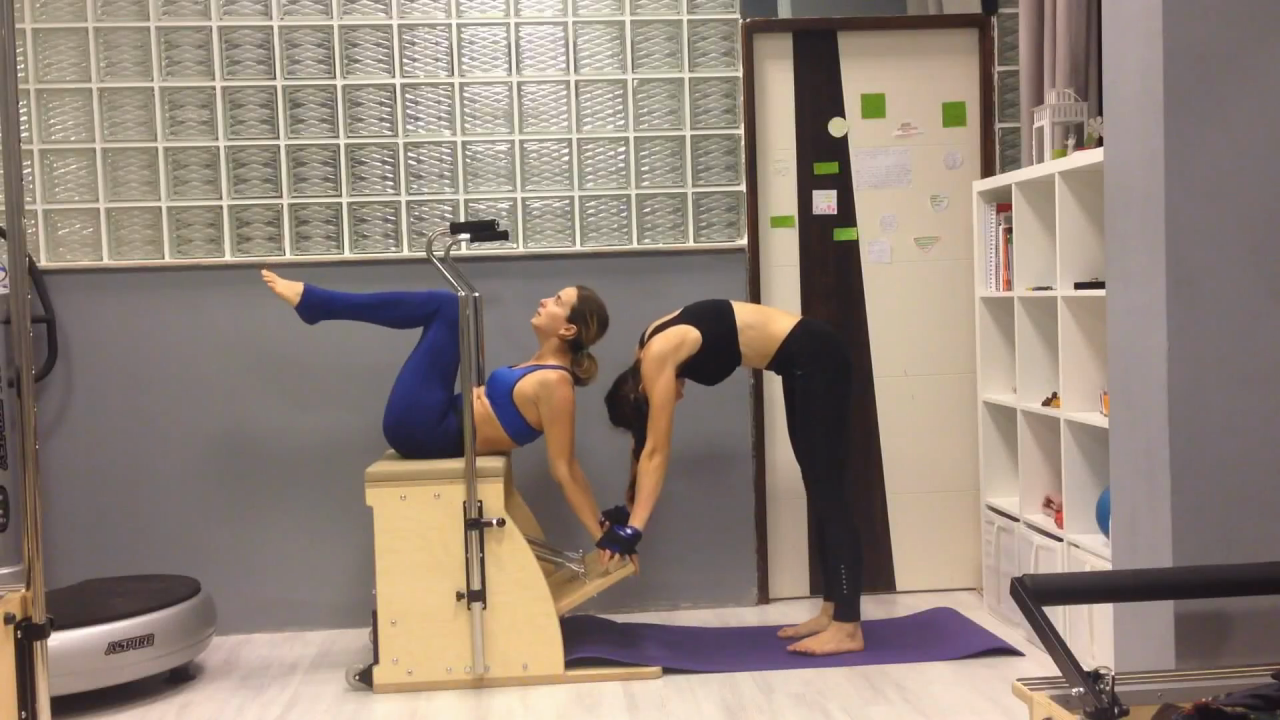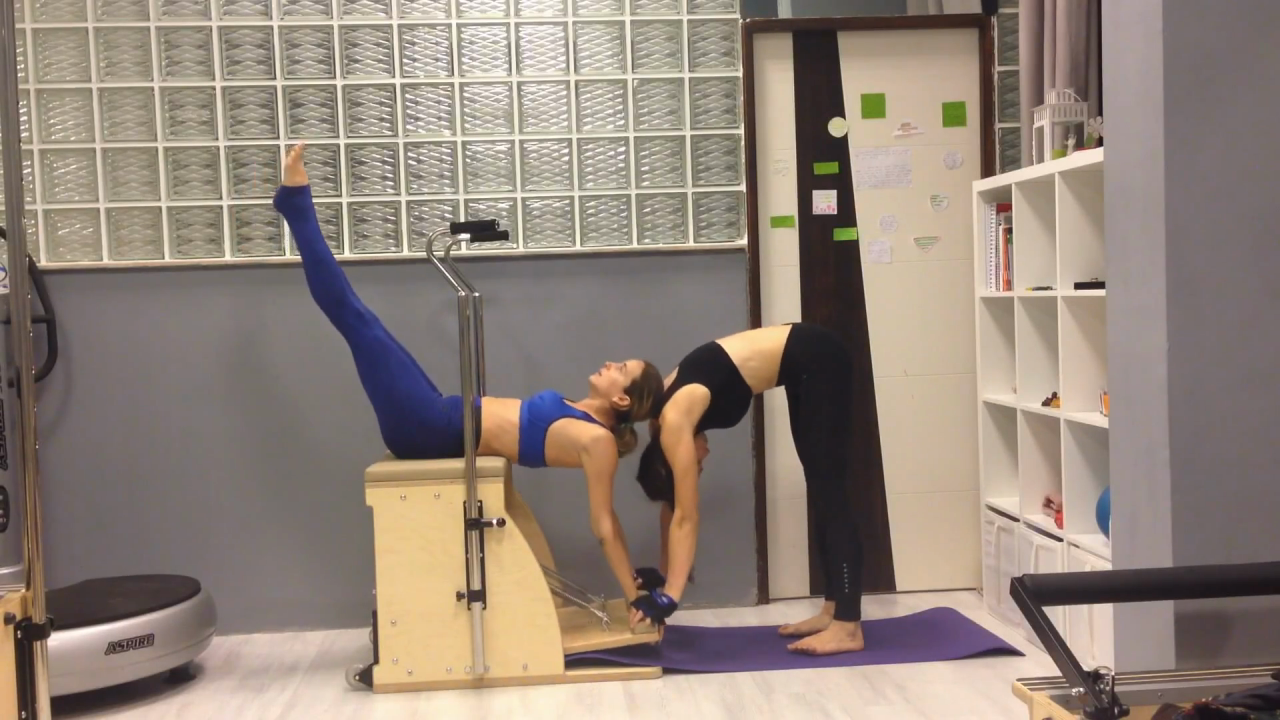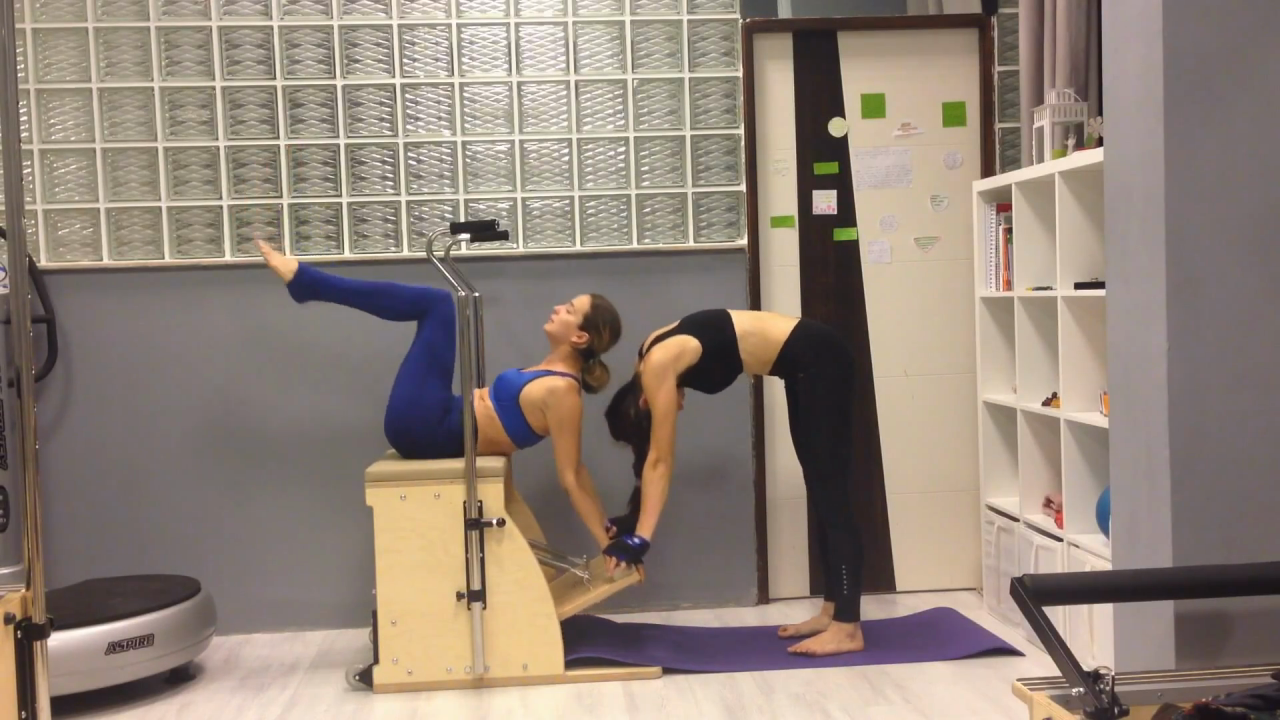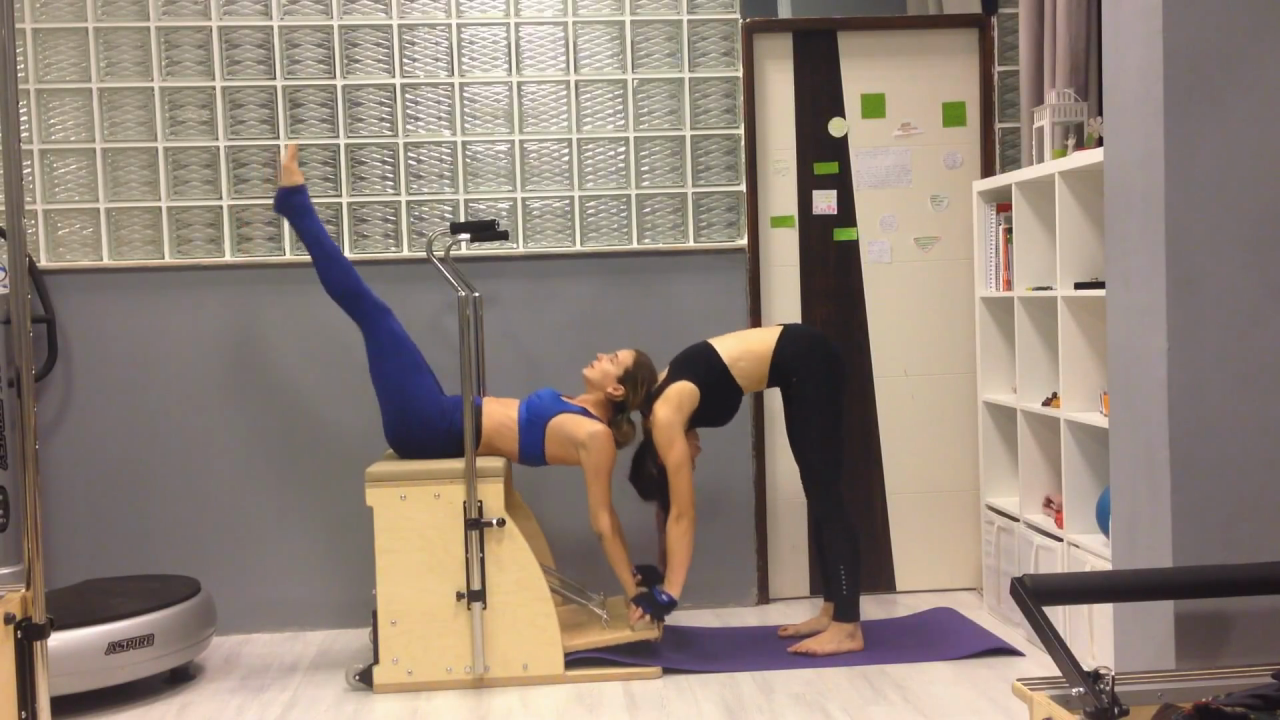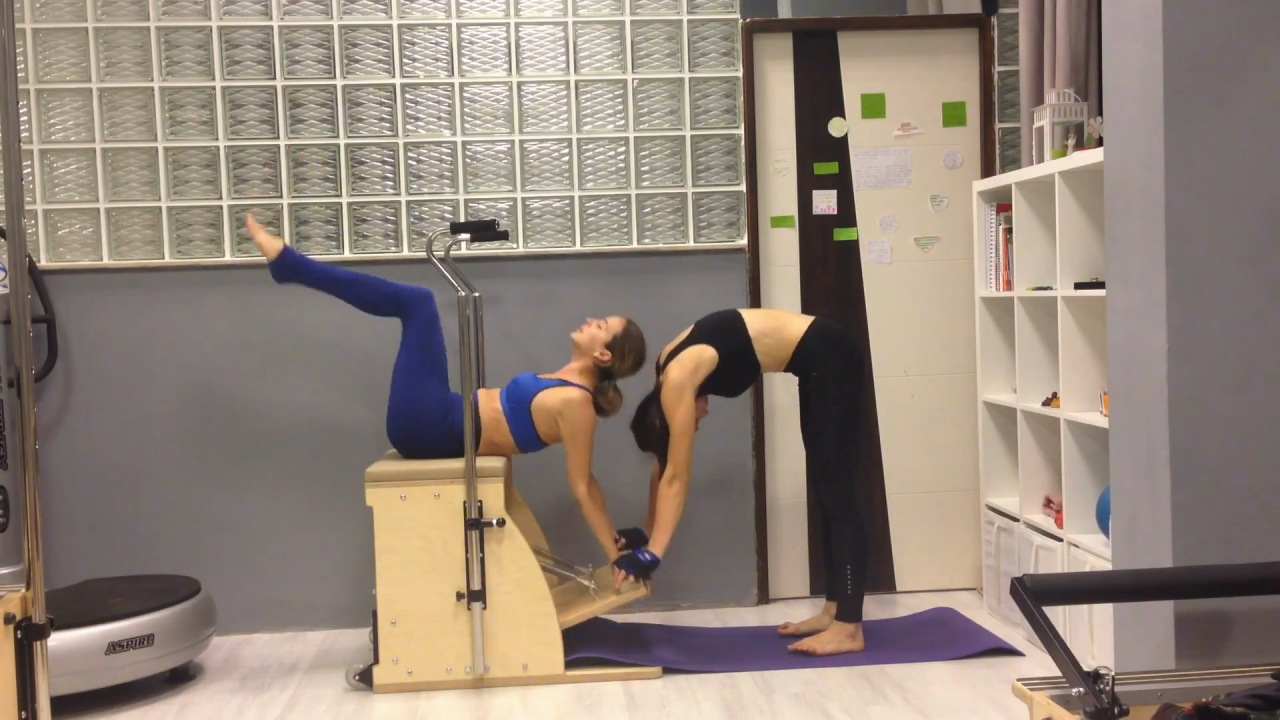
dt=1s
person 1, frame 1
left shoulder: (555, 384)
right shoulder: (544, 367)
left elbow: (565, 470)
left wrist: (602, 536)
left hip: (422, 431)
right hip: (433, 428)
left knee: (444, 307)
right knee: (443, 307)
left ankle: (310, 299)
right ankle: (310, 299)
person 1, frame 2
left shoulder: (597, 440)
right shoulder: (583, 417)
left elbow: (605, 527)
left wrist: (637, 596)
left hip: (431, 433)
right hip: (441, 420)
left knee: (358, 323)
right knee: (359, 320)
left ankle: (298, 202)
person 1, frame 3
left shoulder: (561, 392)
right shoulder: (552, 372)
left elbow: (573, 477)
left wrist: (608, 544)
left hip: (423, 429)
right hip: (434, 428)
left knee: (438, 304)
right knee: (436, 305)
left ankle: (304, 279)
right ankle: (305, 280)
person 1, frame 4
left shoulder: (594, 435)
right shoulder: (580, 415)
left elbow: (603, 522)
left wrist: (634, 592)
left hip: (431, 431)
right hip: (440, 422)
left knee: (374, 313)
right knee: (373, 313)
left ankle: (296, 201)
person 1, frame 5
left shoulder: (575, 403)
right shoulder: (567, 386)
left elbow: (584, 488)
left wrist: (617, 556)
left hip: (426, 429)
right hip: (439, 425)
left knee: (416, 303)
right knee: (417, 303)
left ankle: (286, 260)
right ankle: (287, 261)
person 2, frame 1
left shoulder: (659, 355)
right shoulder: (652, 348)
left elbow: (656, 452)
right elbow: (647, 443)
left wrist: (632, 529)
right wrist: (628, 510)
left hip: (817, 358)
right hip: (804, 361)
left knee: (827, 493)
right knee: (820, 493)
left ankle: (848, 629)
right ankle: (832, 613)
person 2, frame 2
left shoulder: (675, 423)
right shoulder: (665, 414)
left elbow: (685, 517)
right elbow: (672, 507)
left wrist: (668, 596)
right wrist: (663, 577)
left hip: (819, 361)
right hip: (805, 362)
left knee: (828, 492)
right knee: (821, 491)
left ankle: (848, 628)
right ankle: (834, 611)
person 2, frame 3
left shoulder: (659, 365)
right shoulder: (654, 357)
left elbow: (659, 461)
right elbow: (655, 458)
left wrist: (639, 537)
right wrist: (634, 520)
left hip: (819, 361)
right hip: (807, 364)
left knee: (829, 493)
right knee: (821, 492)
left ankle: (847, 629)
right ankle: (833, 612)
person 2, frame 4
left shoulder: (665, 419)
right shoulder: (659, 414)
left elbow: (681, 515)
right elbow: (671, 507)
left wrist: (668, 593)
right wrist: (662, 575)
left hip: (808, 362)
right hip: (799, 362)
left knee: (824, 495)
right knee: (818, 493)
left ankle: (848, 629)
right ankle: (833, 612)
person 2, frame 5
left shoulder: (677, 379)
right shoulder: (670, 371)
left elbow: (676, 477)
right elbow: (664, 466)
left wrist: (649, 553)
right wrist: (645, 535)
left hip: (831, 358)
right hip: (819, 361)
left knee: (835, 492)
right knee: (825, 491)
left ankle: (849, 628)
right ankle: (834, 611)
